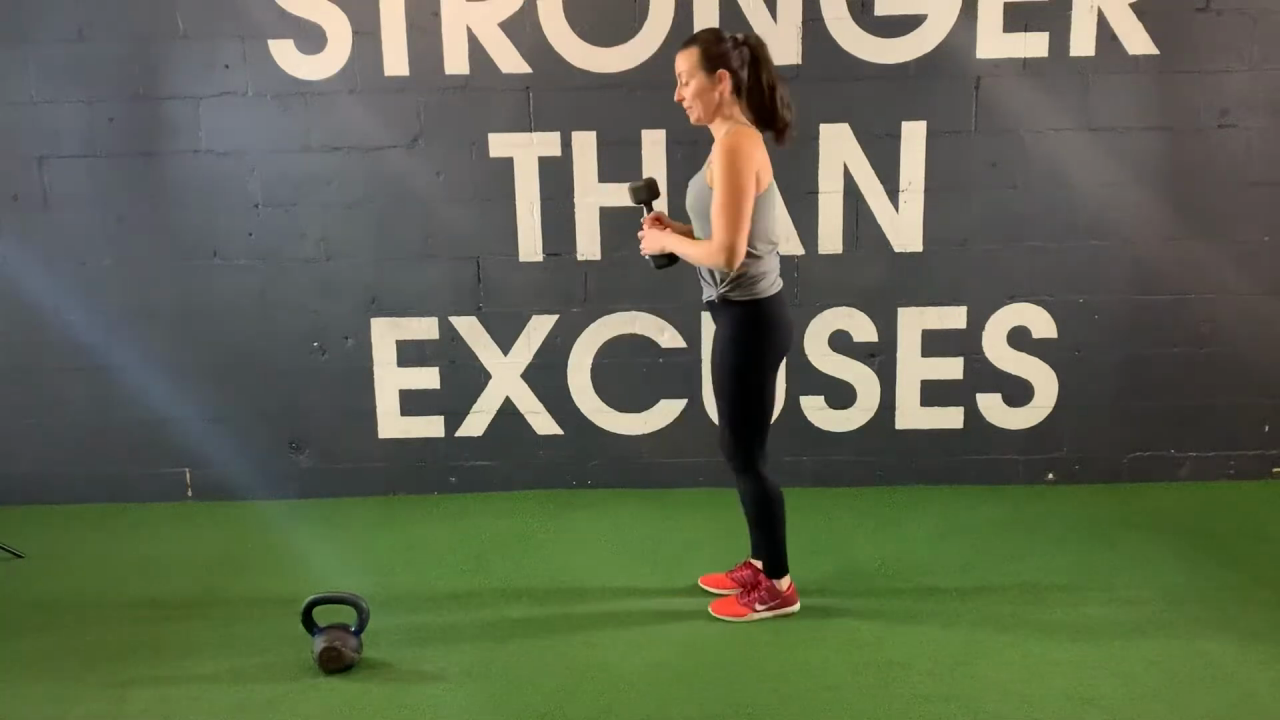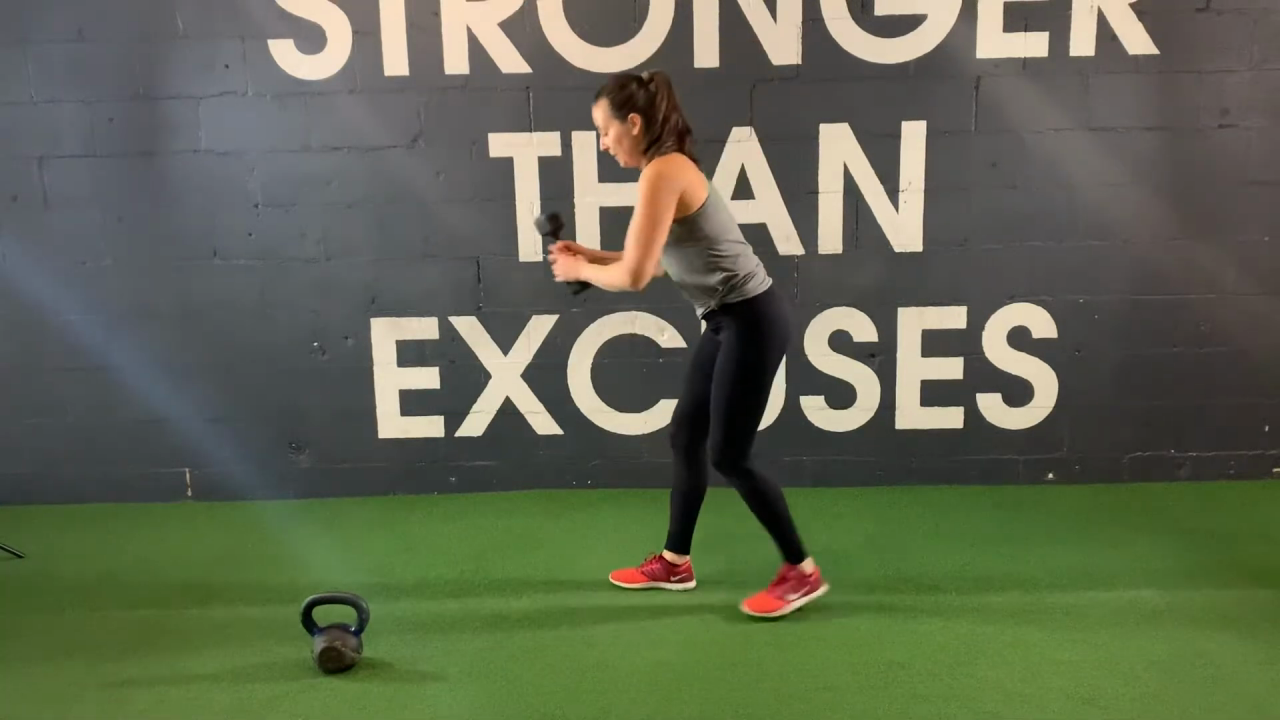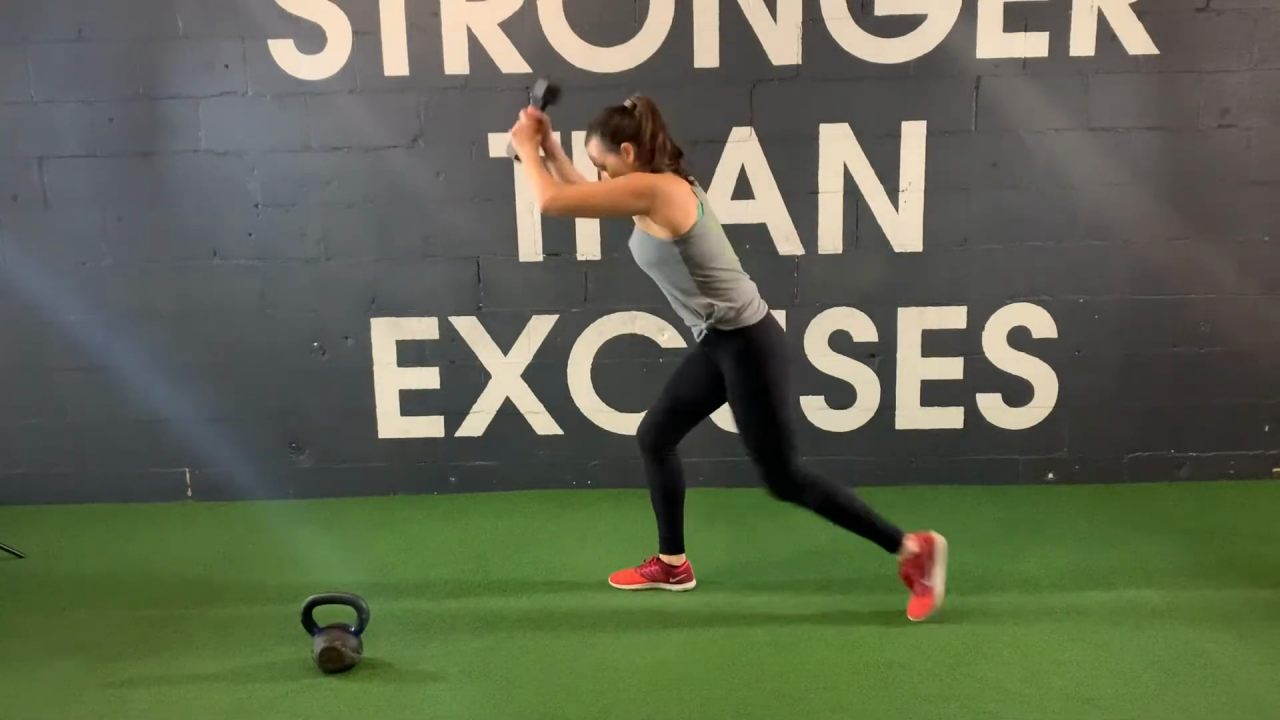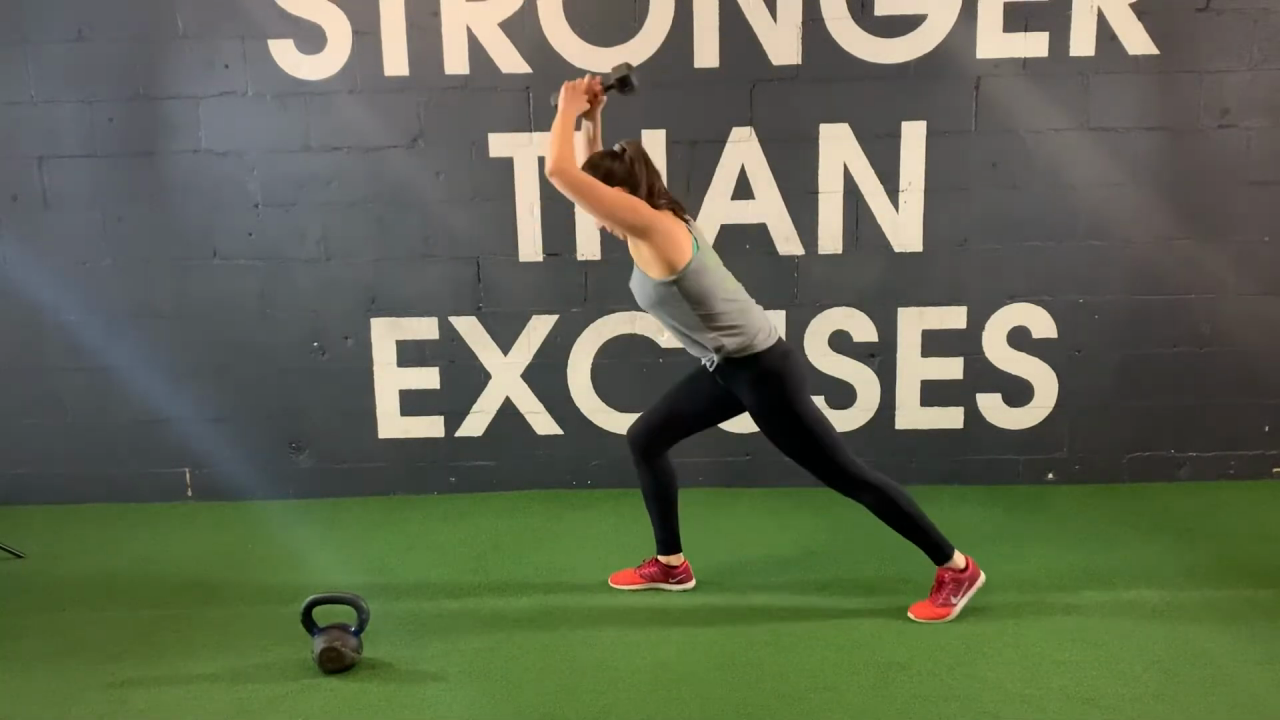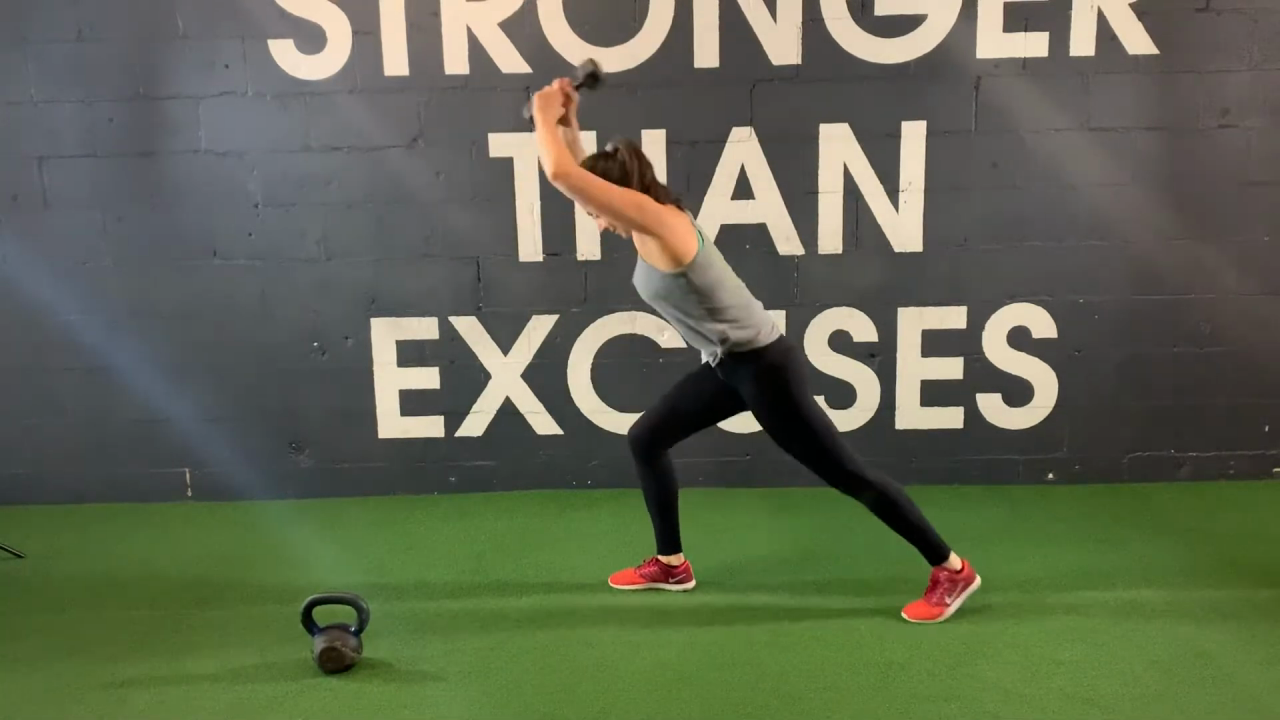
dt=1s
person 1, frame 1
left shoulder: (735, 146)
right shoulder: (734, 141)
left elbow: (727, 254)
left wrist: (669, 242)
right wrist: (678, 229)
left hip: (750, 319)
right hip: (744, 315)
left knee: (745, 457)
right knee: (742, 450)
left ankle: (777, 587)
right ankle: (762, 564)
person 1, frame 2
left shoulder: (662, 174)
right shoulder: (664, 168)
left elbow: (635, 275)
right elbow: (643, 256)
left wrist: (580, 270)
right wrist: (588, 256)
left hip: (752, 320)
right hip: (729, 320)
left knee: (728, 456)
right knee: (686, 437)
left ankle: (800, 570)
right ankle: (674, 562)
person 1, frame 3
left shoulder: (655, 188)
right shoulder: (661, 188)
left elbow: (548, 198)
right elbow: (572, 191)
left wrist: (526, 150)
right wrist: (548, 145)
left hip: (747, 343)
right hip: (718, 343)
left knee: (782, 476)
right knee: (654, 437)
left ankle: (914, 550)
right ankle: (671, 561)
person 1, frame 4
left shoulder: (653, 225)
right shoulder: (656, 222)
left elbow: (561, 174)
right elbow: (587, 178)
left wrist: (567, 116)
right wrist: (590, 121)
left hip: (760, 369)
right hip: (732, 366)
left knee: (841, 473)
right knee: (644, 440)
left ankle: (956, 571)
right ankle: (671, 564)
person 1, frame 5
left shoulder: (656, 220)
right shoulder: (652, 215)
left elbow: (560, 176)
right elbow: (581, 178)
left wrist: (545, 117)
right wrist: (565, 124)
left hip: (763, 366)
right hip: (730, 364)
left knee: (844, 474)
right knee: (646, 440)
left ankle: (953, 572)
right ankle: (671, 564)
